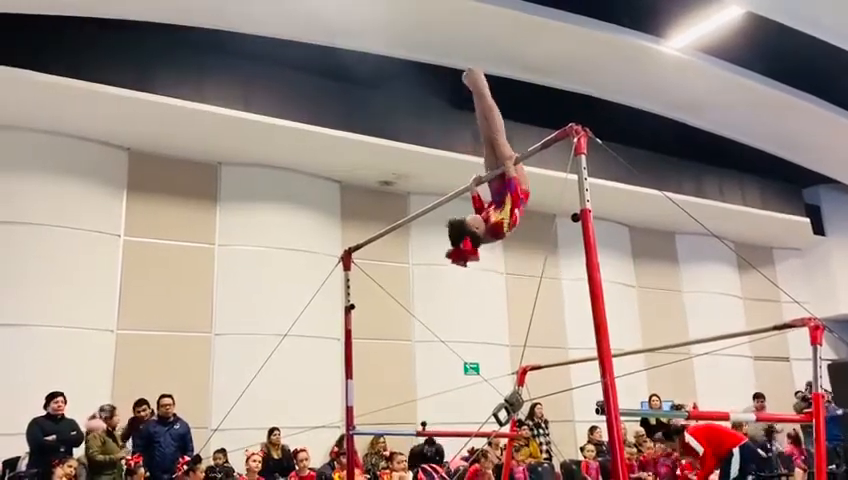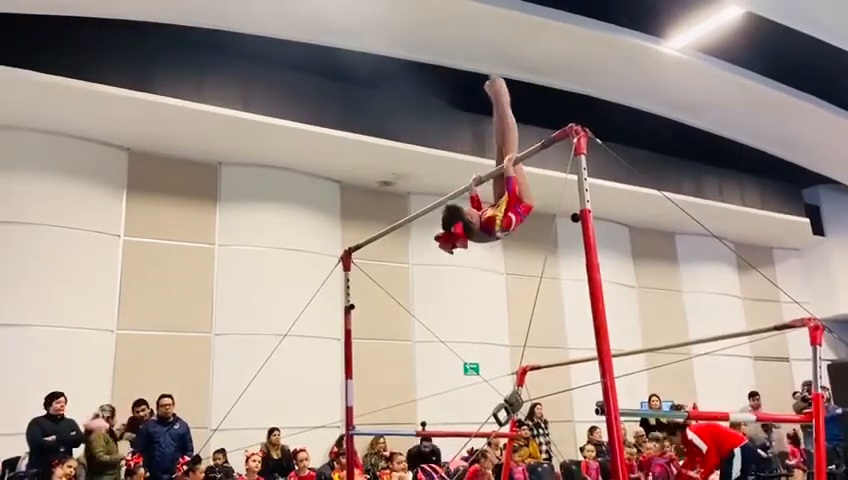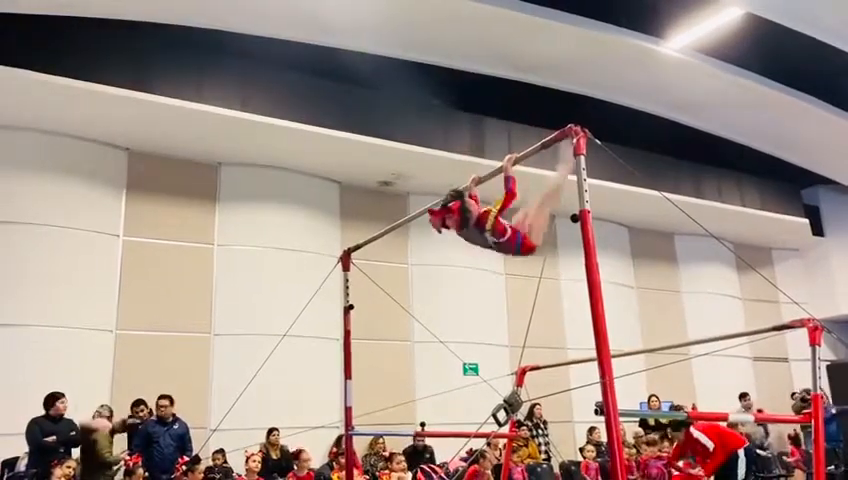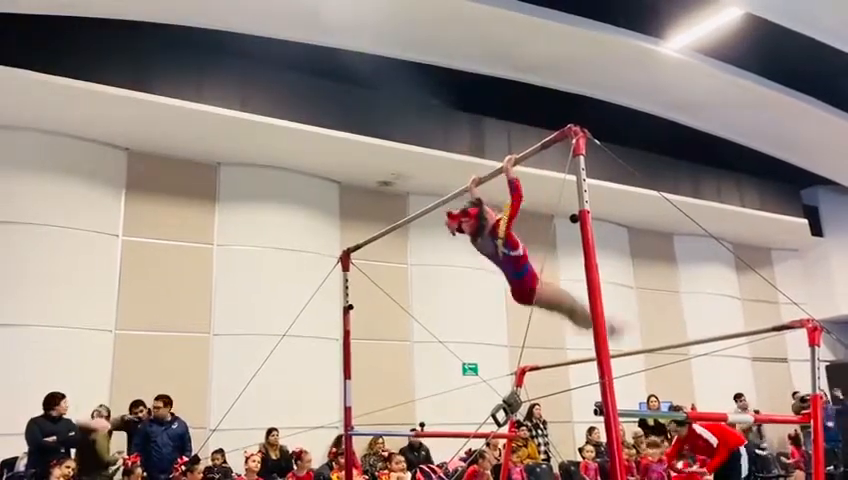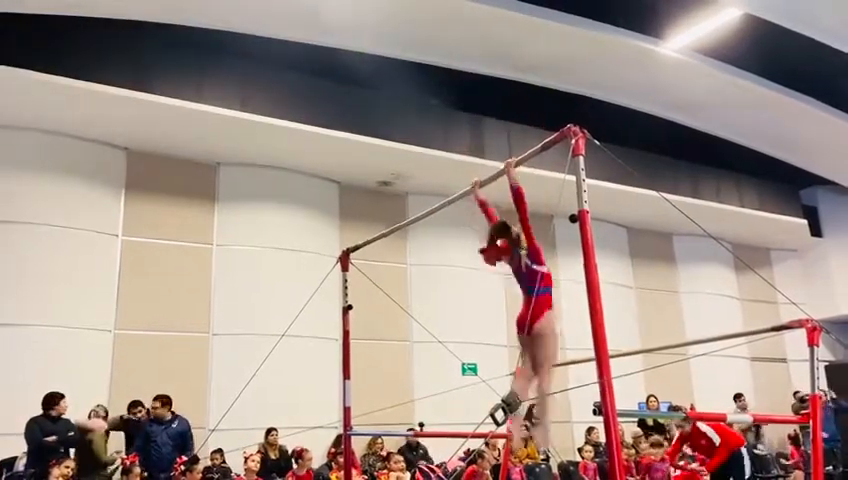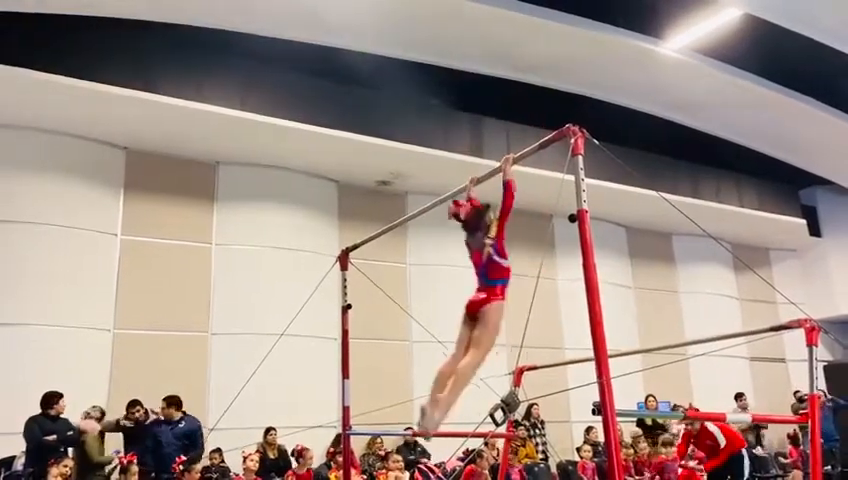
dt=0.2s
person 1, frame 1
right shoulder: (498, 227)
right elbow: (514, 195)
left wrist: (473, 190)
right wrist: (510, 169)
left hip: (501, 196)
right hip: (506, 195)
left knee: (490, 141)
right knee: (497, 141)
person 1, frame 2
left shoulder: (472, 229)
right shoulder: (493, 223)
right elbow: (511, 196)
left wrist: (473, 190)
right wrist: (509, 171)
left hip: (512, 210)
right hip: (521, 206)
right knee: (508, 155)
person 1, frame 3
left shoulder: (463, 229)
right shoulder: (487, 218)
right elbow: (511, 195)
left wrist: (470, 189)
right wrist: (507, 170)
left hip: (517, 243)
right hip: (526, 243)
right knee: (545, 202)
person 1, frame 4
left shoulder: (478, 239)
right shoulder: (500, 232)
right elbow: (516, 201)
left wrist: (473, 194)
right wrist: (509, 172)
left hip: (518, 289)
right hip: (531, 287)
left knee: (567, 307)
right knee: (573, 307)
person 1, frame 5
left shoulder: (509, 255)
right shoulder: (527, 251)
left elbow: (494, 224)
right elbow: (523, 215)
left wrist: (479, 197)
right wrist: (512, 180)
left hip: (527, 314)
right hip: (541, 313)
left knee: (526, 371)
right knee: (543, 372)
left ankle: (515, 415)
right ankle: (543, 429)
person 1, frame 6
left shoulder: (472, 240)
right shoulder: (493, 236)
left elbow: (471, 214)
right elbow: (507, 204)
left wrist: (468, 195)
right wrist: (506, 176)
left hip: (476, 300)
right hip: (492, 302)
left knee: (456, 357)
right knee: (473, 357)
left ankle: (432, 404)
right ankle: (440, 407)
